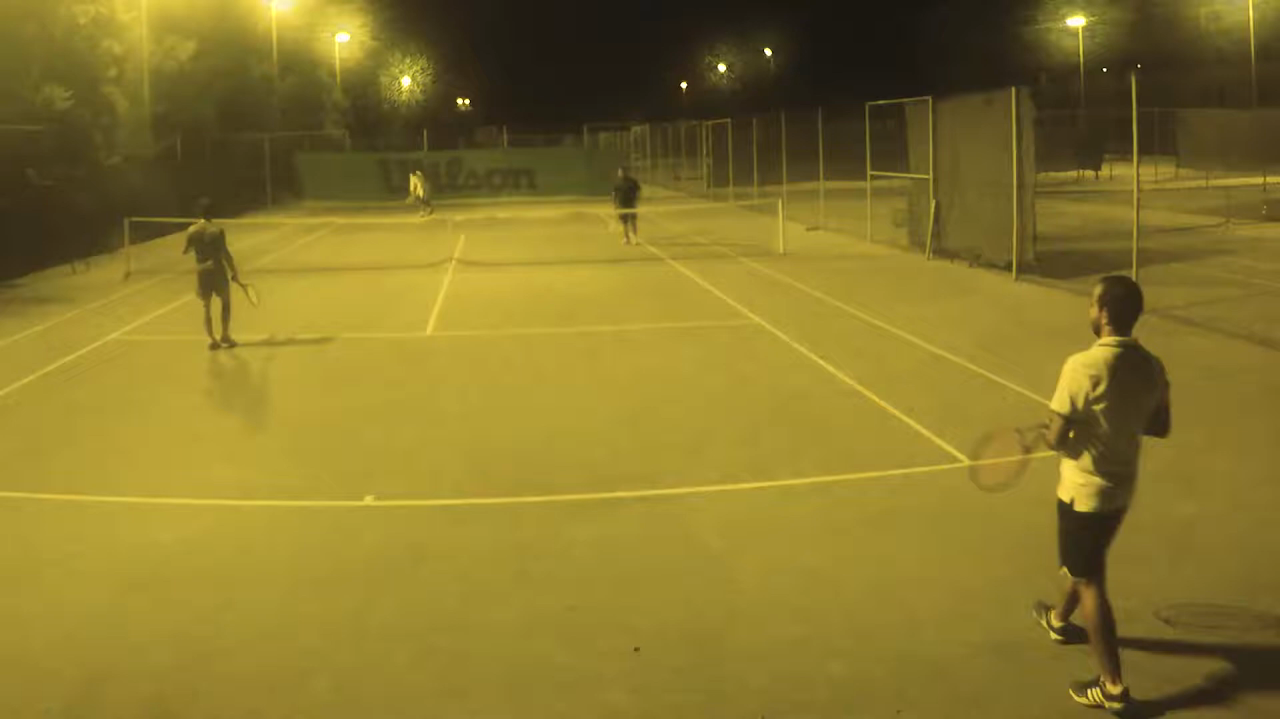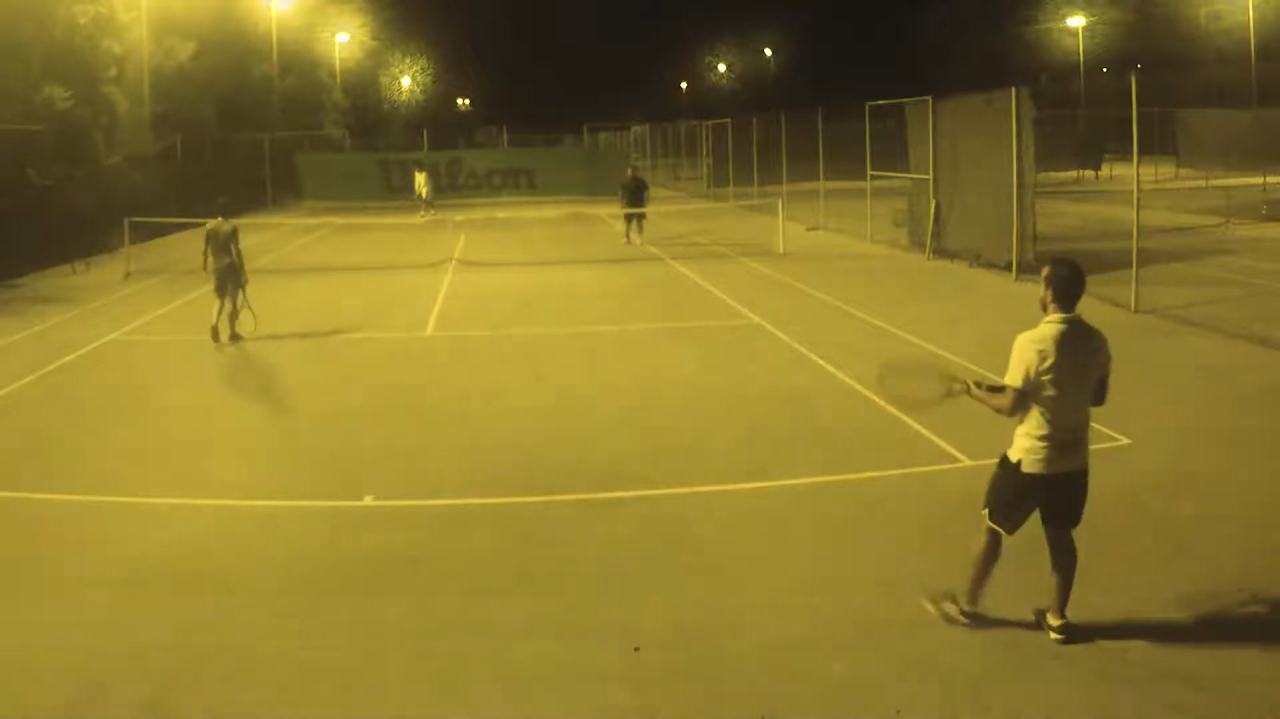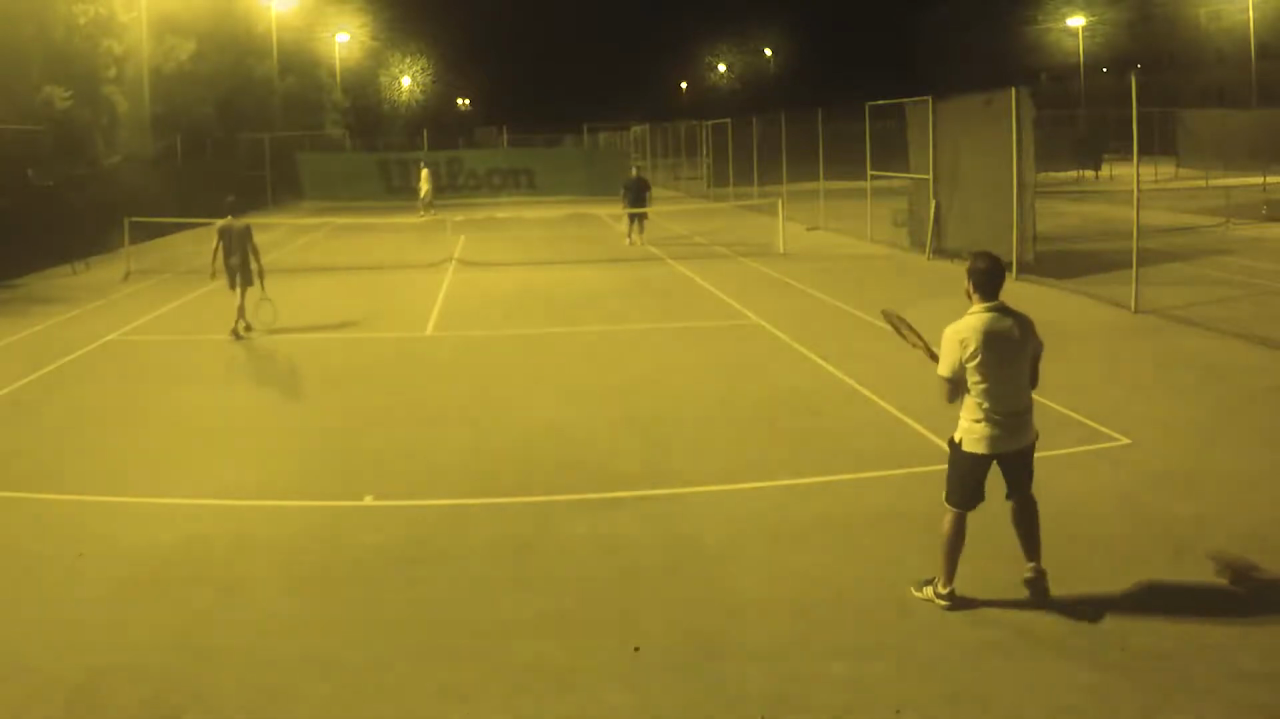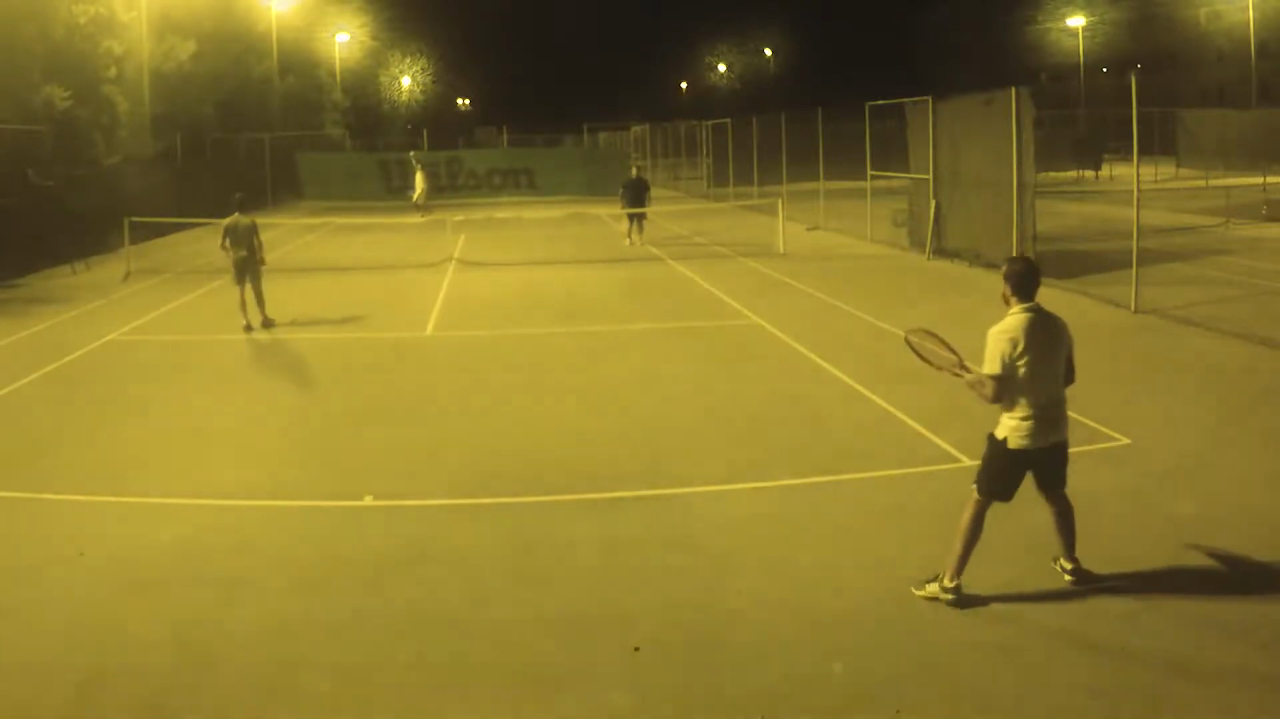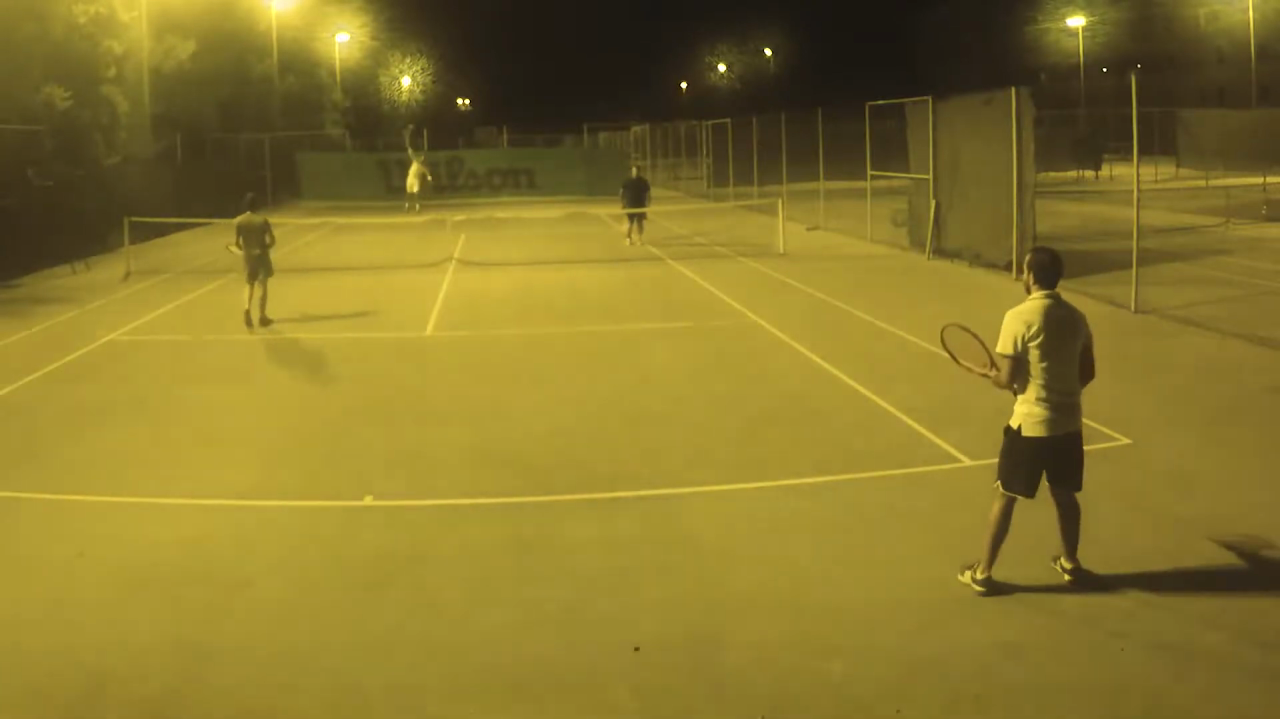
dt=0.5s
person 1, frame 1
left shoulder: (1082, 367)
right shoulder: (1152, 367)
left elbow: (1057, 439)
right elbow: (1160, 427)
left wrist: (1050, 432)
left hip: (1085, 491)
right hip: (1121, 488)
left knee: (1090, 582)
right knee: (1080, 567)
left ankle: (1113, 687)
right ankle: (1060, 620)
person 1, frame 2
left shoulder: (1032, 342)
right shoulder: (1096, 341)
left elbow: (1010, 406)
right elbow: (1097, 396)
left wrist: (981, 393)
left hip: (1031, 458)
right hip: (1074, 458)
left knee: (993, 528)
right knee: (1060, 535)
left ankle: (968, 605)
right ankle: (1057, 617)
person 1, frame 3
left shoulder: (958, 333)
right shoulder: (1023, 325)
left elbow: (950, 396)
right elbow: (1031, 381)
left wrist: (955, 376)
left hip: (975, 438)
right hip: (1019, 433)
left knee: (956, 511)
right knee: (1023, 499)
left ankle: (944, 587)
right ankle: (1034, 570)
person 1, frame 4
left shoulder: (1003, 333)
right shoulder: (1058, 325)
left elbow: (995, 395)
right elbow: (1068, 377)
left wrist: (973, 382)
left hip: (1018, 434)
right hip: (1055, 430)
left knee: (979, 502)
right knee: (1056, 495)
left ankle: (950, 581)
right ankle: (1071, 563)
person 1, frame 5
left shoulder: (1019, 317)
right shoulder: (1076, 317)
left elbow: (1007, 379)
right elbow: (1088, 373)
left wrist: (994, 377)
left hip: (1031, 423)
right hip: (1068, 422)
left knee: (1006, 497)
right knee: (1064, 494)
left ankle: (983, 572)
right ankle: (1070, 563)
